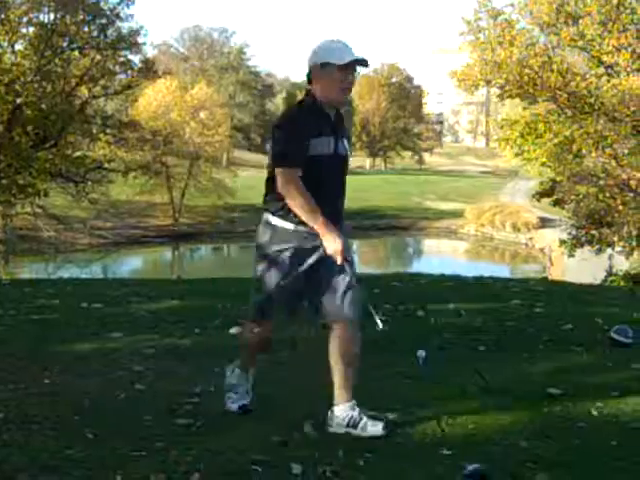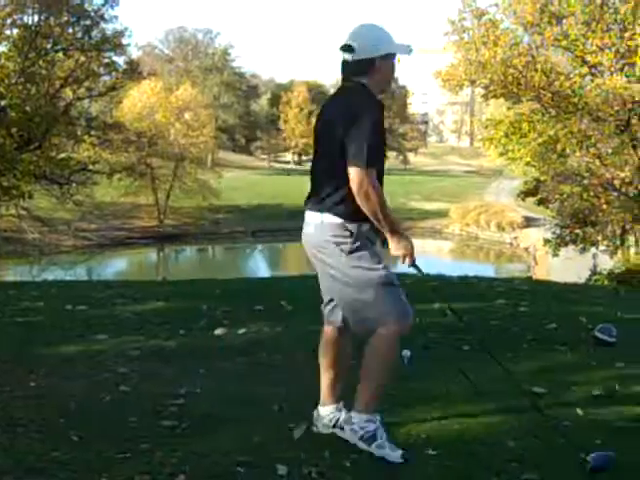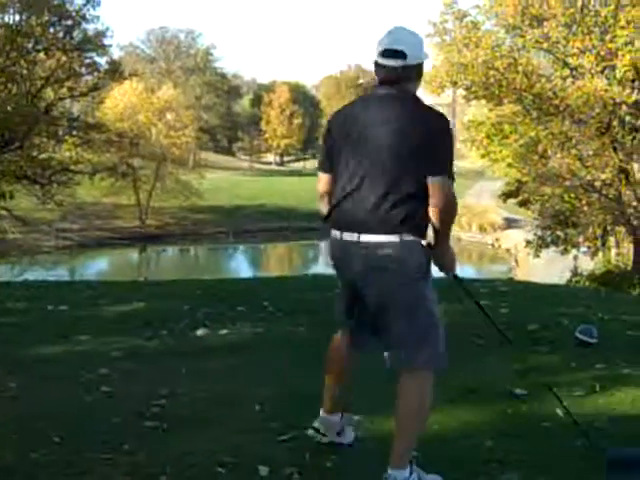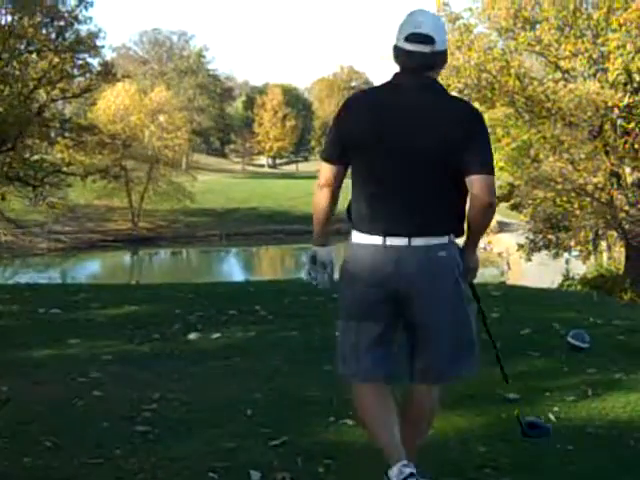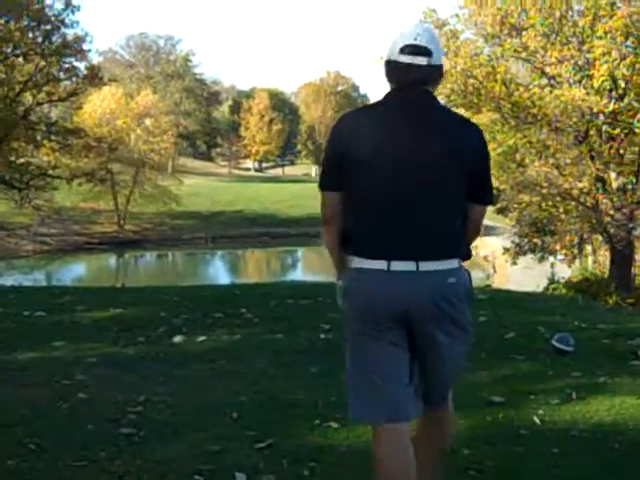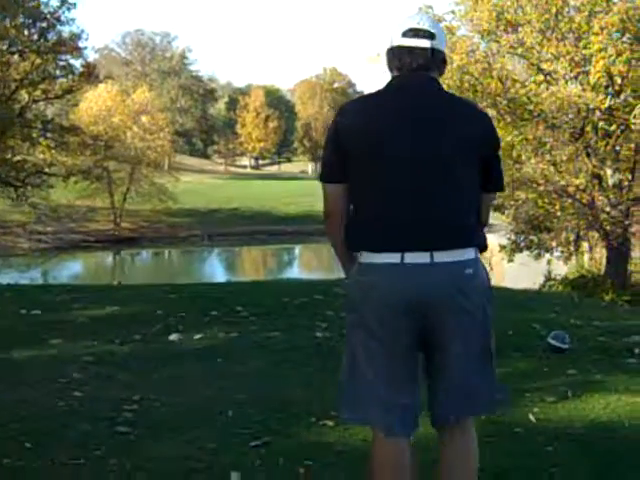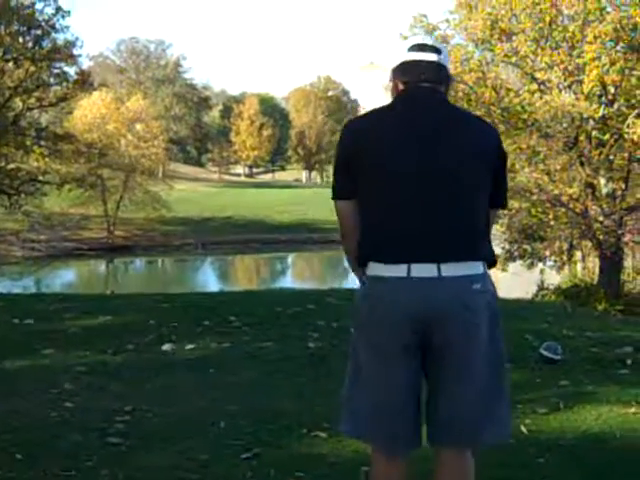
dt=0.3s
person 1, frame 1
left shoulder: (339, 122)
right shoulder: (294, 121)
right elbow: (288, 185)
left wrist: (333, 232)
right wrist: (329, 233)
left hip: (324, 235)
right hip: (287, 235)
left knee: (347, 318)
right knee: (270, 320)
left ankle: (343, 409)
right ankle: (239, 369)
person 1, frame 2
left shoulder: (339, 103)
right shoulder: (363, 110)
right elbow: (361, 183)
right wrist: (393, 233)
left hip: (330, 225)
right hip: (341, 232)
left knee: (340, 320)
right knee: (394, 320)
left ankle: (330, 409)
right ankle: (363, 417)
person 1, frame 3
left shoulder: (343, 117)
right shoulder: (431, 123)
left elbow: (324, 188)
right elbow: (442, 198)
right wrist: (442, 244)
left hip: (346, 245)
right hip: (397, 251)
left knee: (351, 330)
right knee: (418, 361)
left ankle: (330, 418)
person 1, frame 4
left shoulder: (357, 107)
right shoulder: (463, 116)
left elbow: (326, 184)
right elbow: (483, 196)
left wrist: (320, 242)
right wrist: (469, 248)
left hip: (367, 253)
right hip: (434, 255)
left knee: (366, 373)
right knee: (427, 374)
person 1, frame 5
left shoulder: (351, 127)
right shoulder: (466, 134)
left elbow: (330, 217)
right elbow: (474, 221)
left wrist: (344, 274)
left hip: (371, 280)
right hip: (442, 281)
left knee: (390, 417)
right knee: (438, 396)
person 1, frame 6
left shoulder: (352, 117)
right shoulder: (475, 120)
left elbow: (334, 211)
right elbow: (483, 211)
left wrist: (353, 270)
left hip: (381, 277)
right hip: (457, 274)
left knee: (389, 422)
right knee: (457, 418)
person 1, frame 7
left shoulder: (359, 131)
right shoulder: (483, 134)
left elbow: (350, 228)
right elbow: (487, 220)
left hip: (388, 289)
right hip: (464, 288)
left knee: (389, 441)
right knee: (456, 441)
